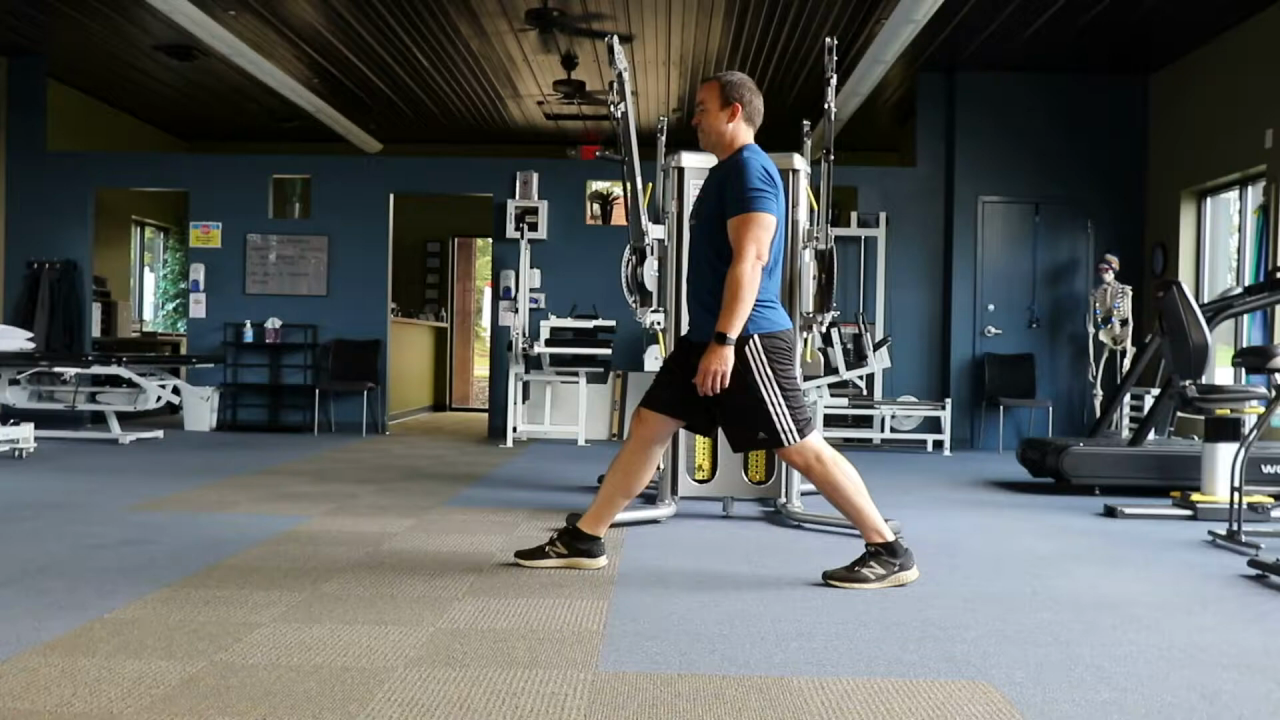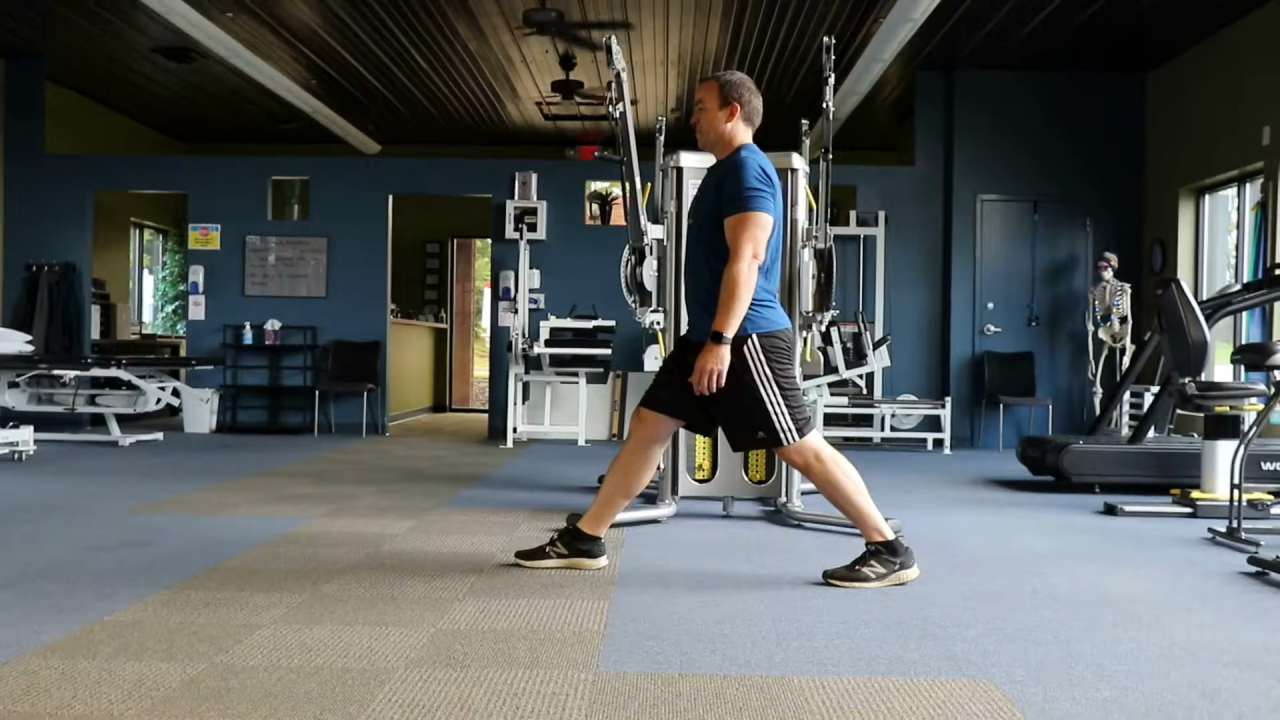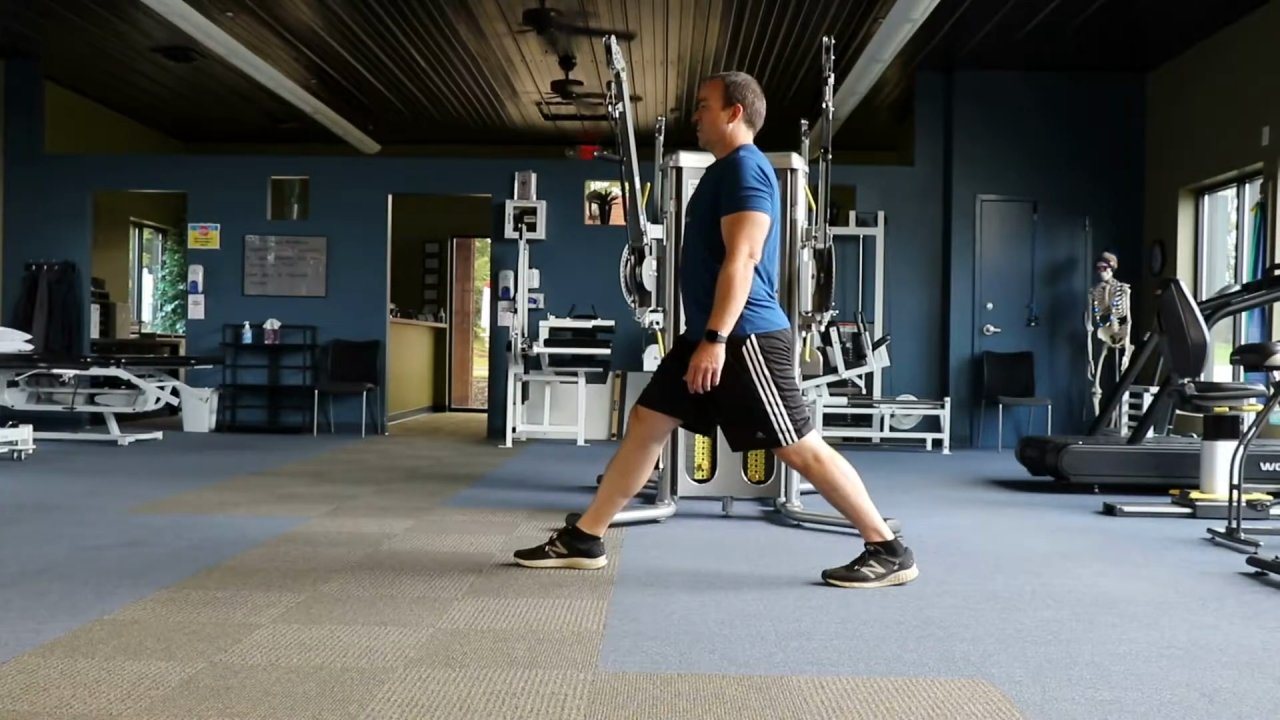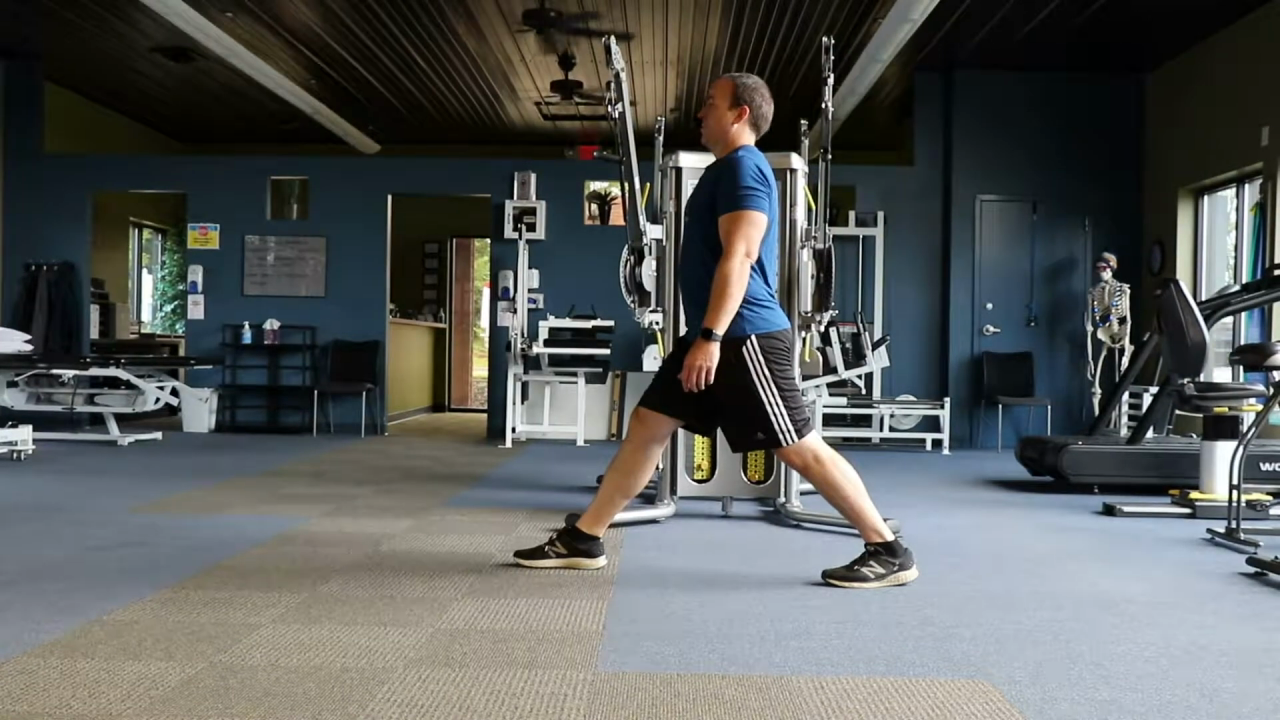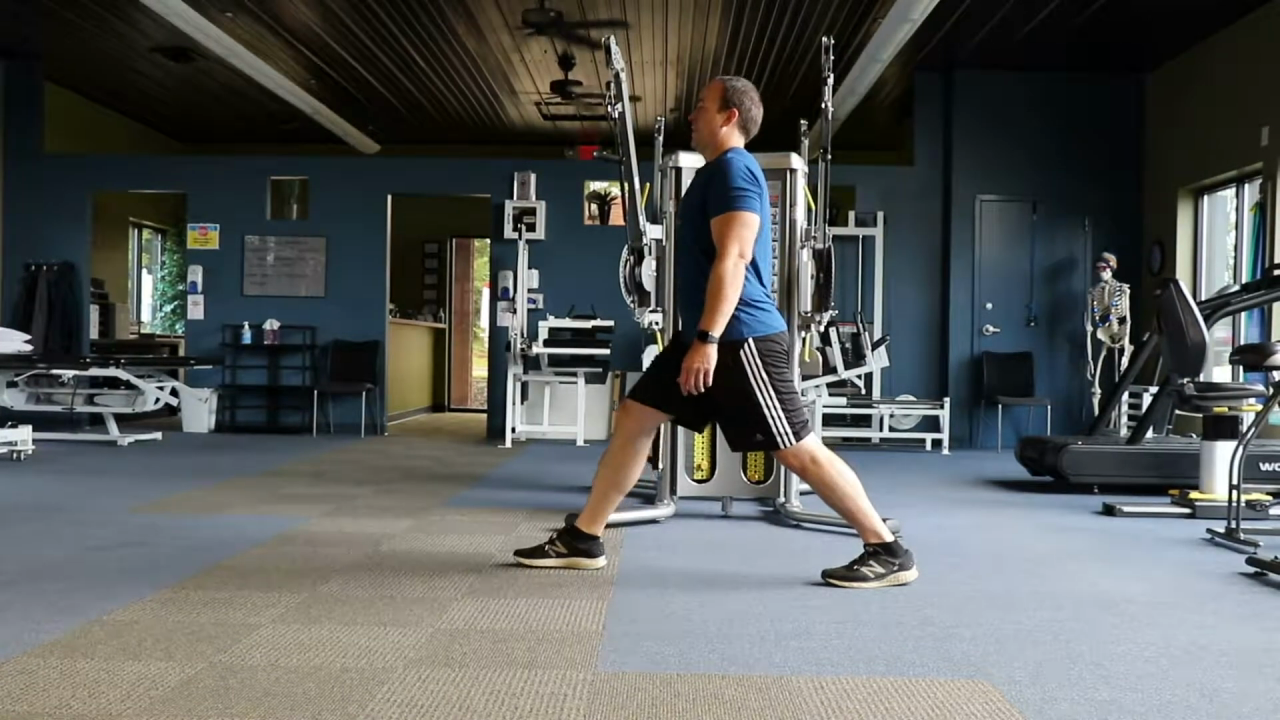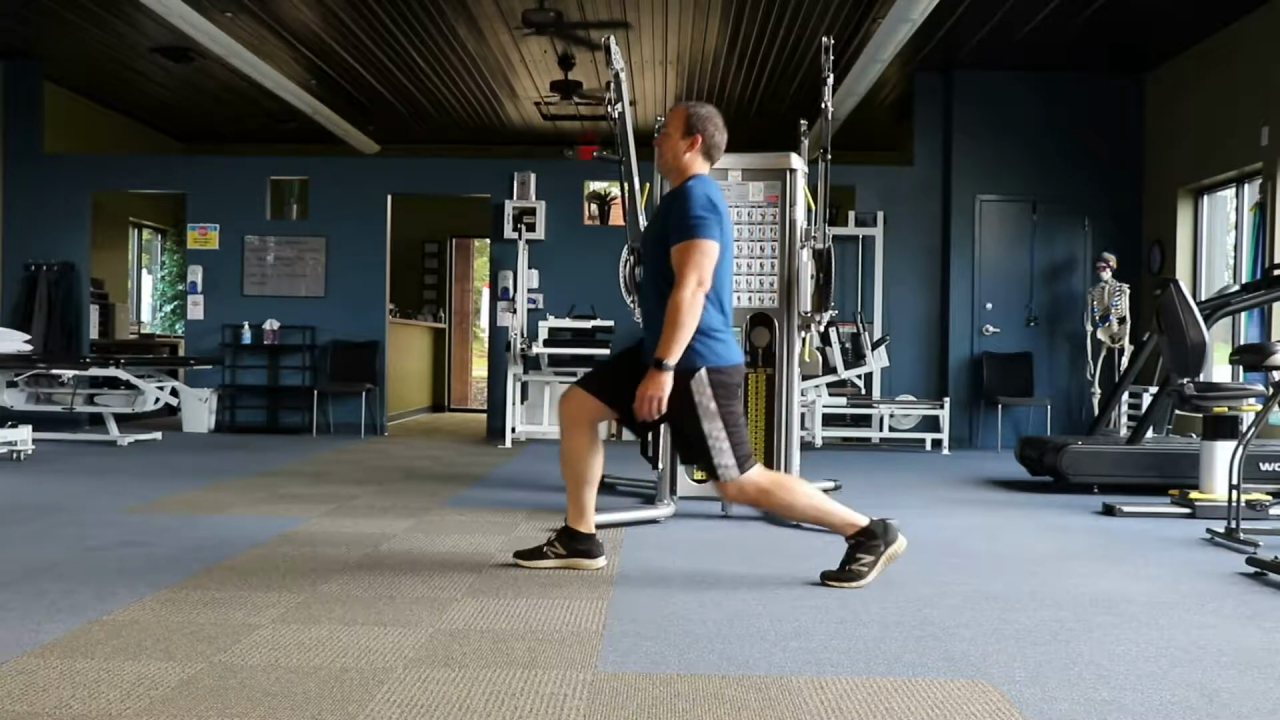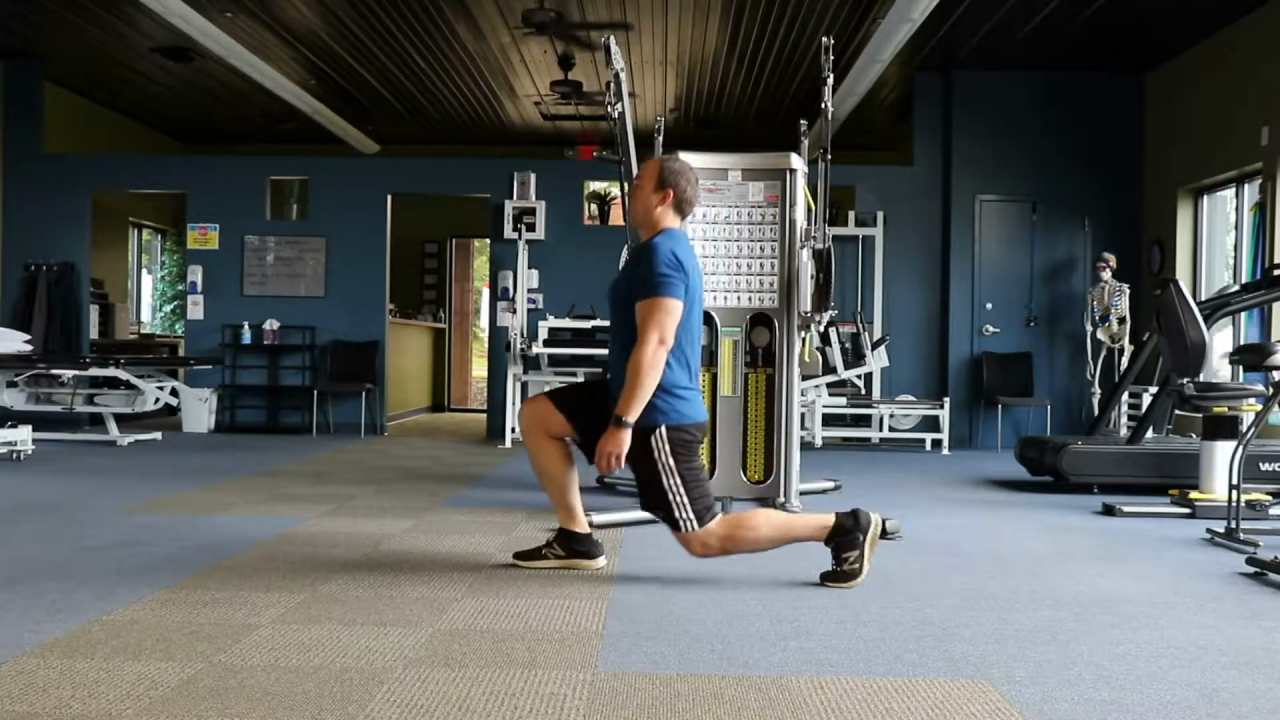
dt=0.4s
person 1, frame 1
left shoulder: (750, 168)
right shoulder: (729, 171)
left elbow: (750, 260)
left wrist: (725, 342)
left hip: (747, 338)
right hip: (710, 334)
left knee: (801, 447)
right knee: (648, 426)
left ankle: (889, 552)
right ankle: (583, 540)
person 1, frame 2
left shoulder: (746, 167)
right shoulder: (727, 171)
left elbow: (747, 259)
left wrist: (721, 341)
left hip: (745, 338)
right hip: (710, 334)
left knee: (799, 447)
right knee: (647, 426)
left ankle: (889, 550)
right ankle: (583, 541)
person 1, frame 3
left shoulder: (745, 167)
right shoulder: (726, 170)
left elbow: (743, 258)
left wrist: (716, 340)
left hip: (743, 337)
right hip: (710, 334)
left knee: (798, 446)
right knee: (645, 424)
left ankle: (888, 550)
right ankle: (582, 539)
person 1, frame 4
left shoulder: (743, 166)
right shoulder: (728, 170)
left elbow: (739, 256)
left wrist: (710, 337)
left hip: (743, 336)
right hip: (716, 335)
left knee: (799, 447)
right knee: (646, 425)
left ankle: (889, 551)
right ankle: (582, 540)
person 1, frame 5
left shoulder: (733, 168)
right shoulder: (719, 172)
left elbow: (733, 258)
left wrist: (707, 339)
left hip: (741, 337)
right hip: (712, 335)
left knee: (797, 449)
right knee: (633, 418)
left ankle: (888, 551)
right ankle: (583, 539)
person 1, frame 6
left shoulder: (694, 194)
right shoulder: (687, 198)
left elbow: (693, 286)
left wrist: (662, 368)
left hip: (698, 363)
right hip: (673, 354)
left knee: (739, 482)
right knee: (575, 407)
left ankle: (869, 533)
right ankle: (579, 539)
person 1, frame 7
left shoulder: (660, 251)
right shoulder: (664, 249)
left elbow: (656, 343)
left wrist: (621, 423)
left hip: (661, 414)
right hip: (645, 403)
left knee: (706, 538)
right knee: (536, 416)
left ankle: (843, 527)
right ankle: (577, 540)
